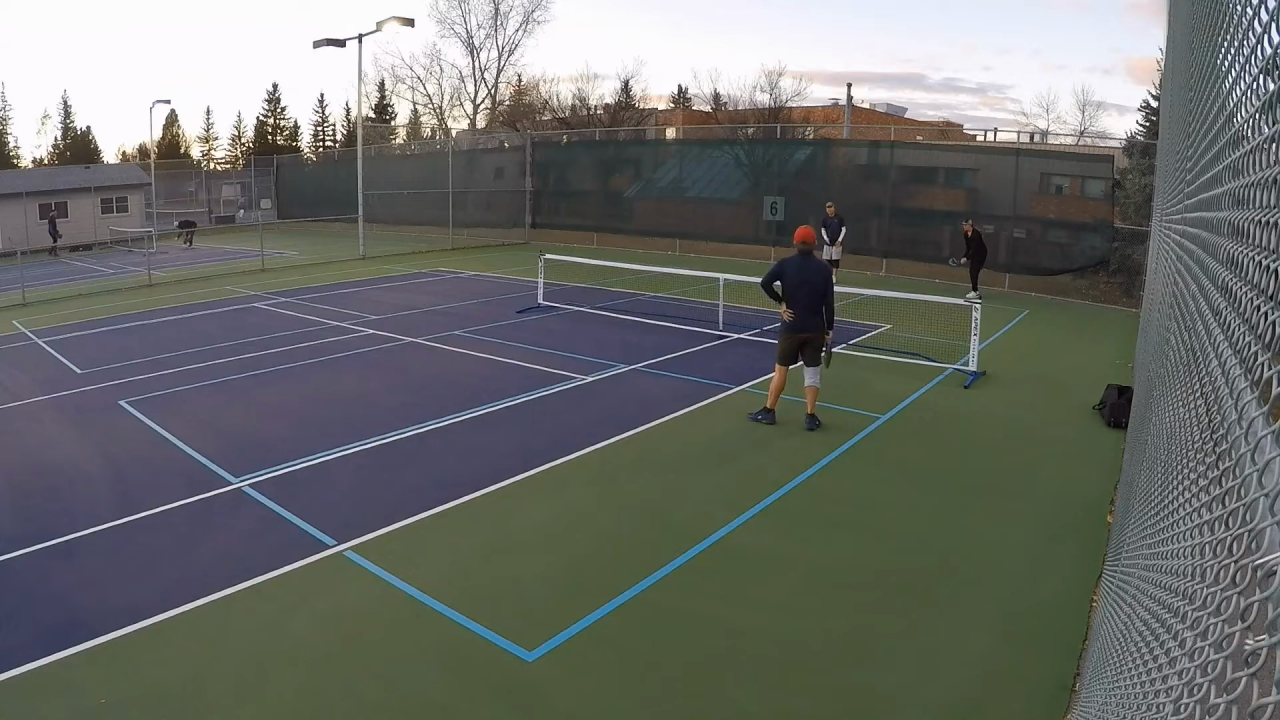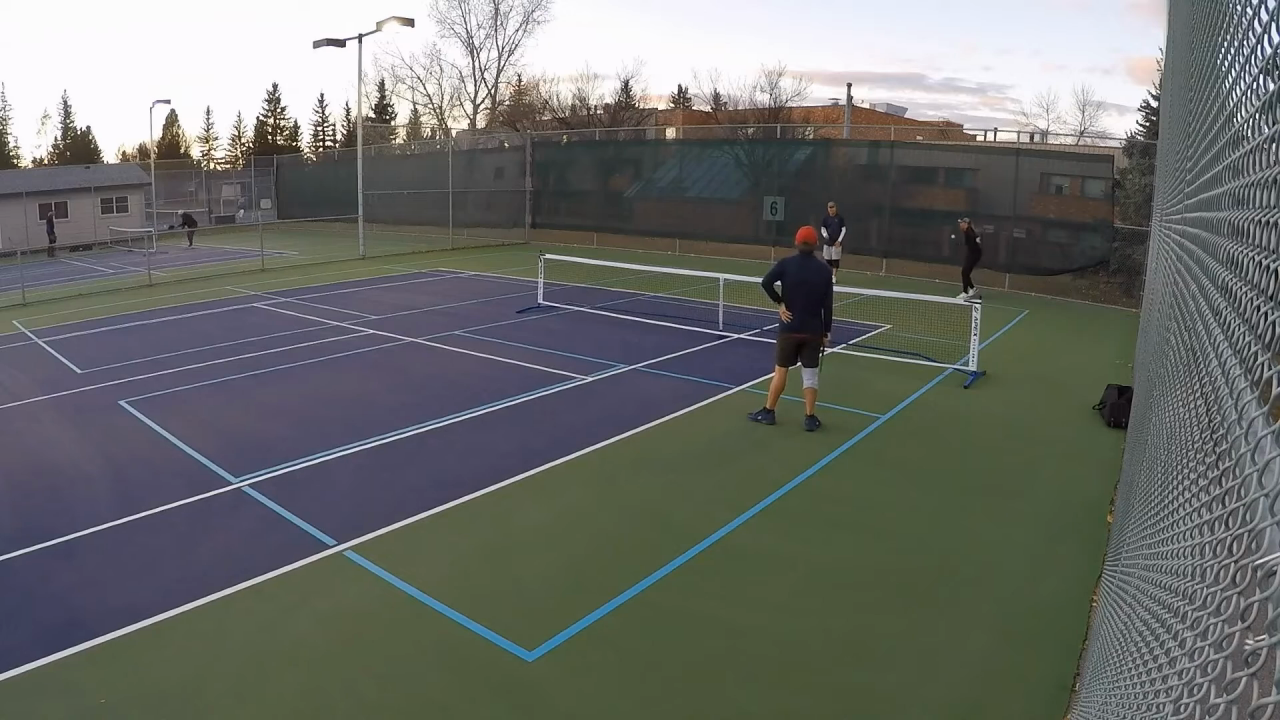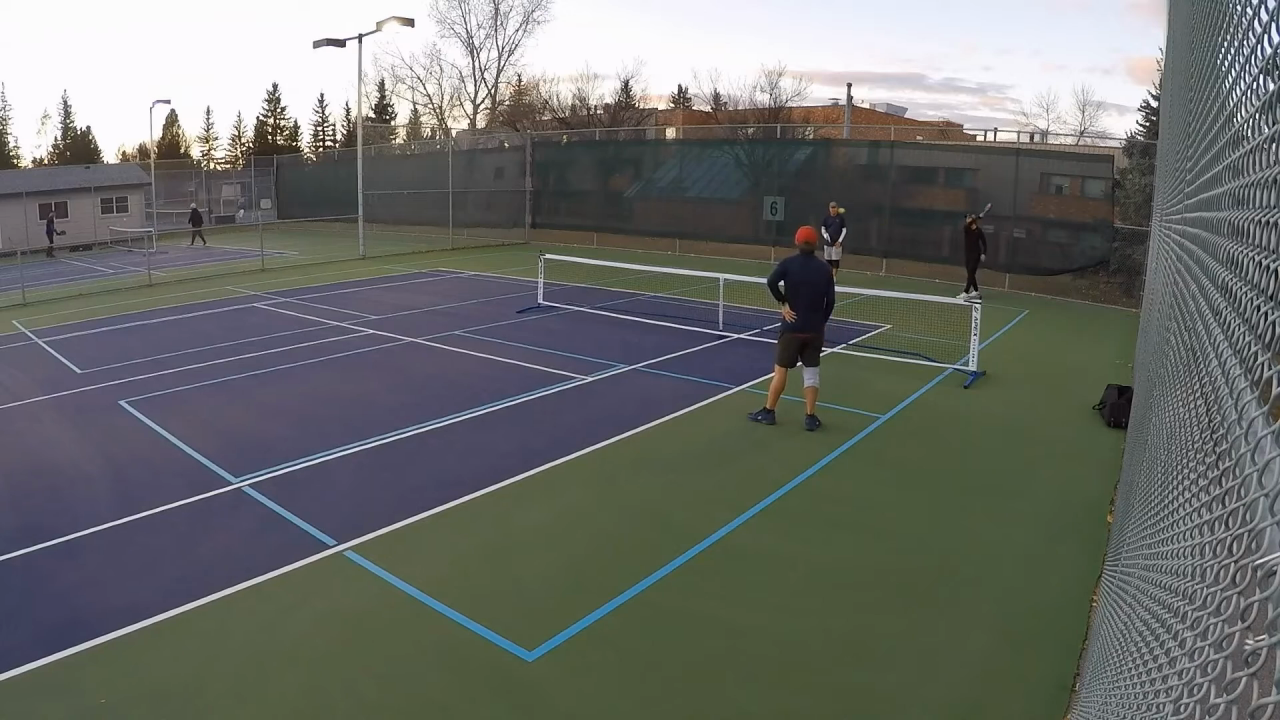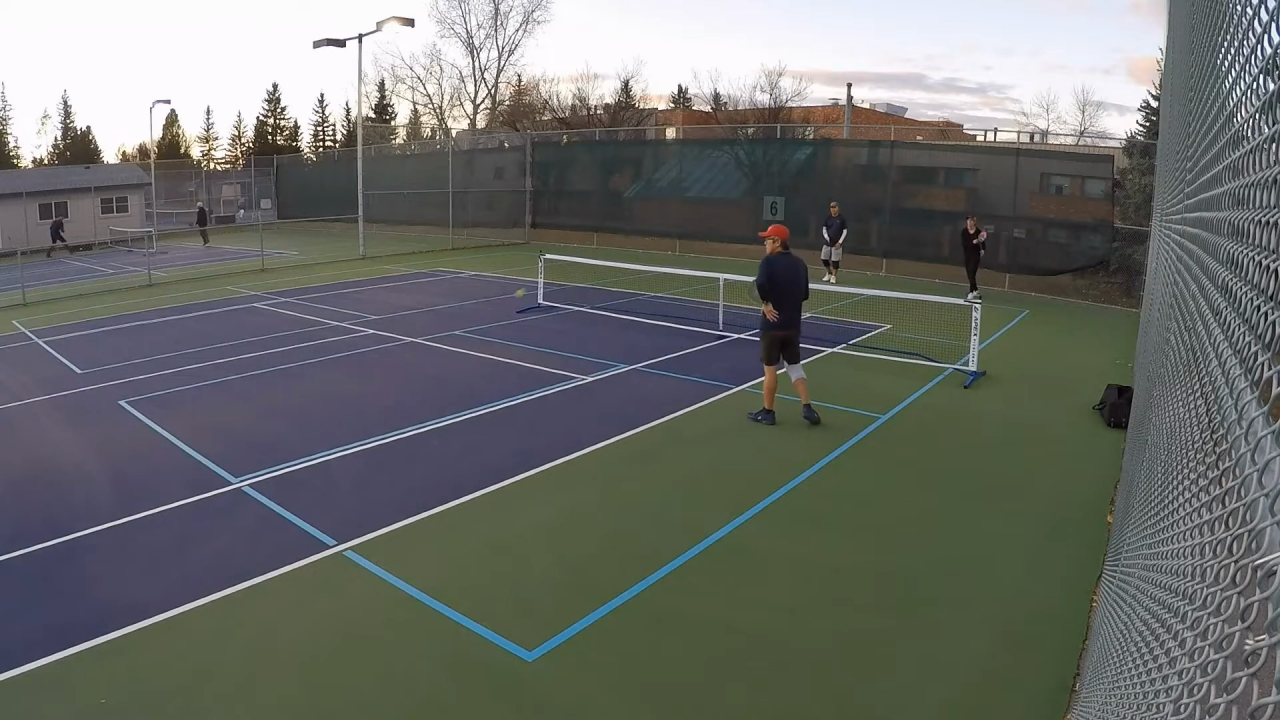
dt=0.5s
person 1, frame 1
left shoulder: (785, 264)
right shoulder: (823, 268)
left elbow: (765, 282)
right elbow: (829, 302)
left wrist: (780, 302)
right wrist: (829, 328)
left hip: (791, 327)
right hip: (815, 329)
left knee: (781, 370)
right knee: (812, 373)
left ankle: (768, 411)
right ankle: (810, 416)
person 1, frame 2
left shoulder: (786, 264)
right shoulder: (823, 269)
left elbow: (766, 282)
right elbow: (828, 304)
left wrist: (779, 302)
right wrist: (827, 331)
left hip: (789, 328)
right hip: (813, 330)
left knee: (781, 371)
right knee: (810, 374)
left ankle: (768, 412)
right ankle: (810, 417)
person 1, frame 3
left shoulder: (788, 263)
right shoulder: (825, 268)
left elbow: (772, 282)
right elbow: (831, 301)
left wrist: (783, 303)
left hip: (792, 327)
right hip: (815, 329)
left knee: (781, 371)
right knee: (811, 373)
left ankle: (768, 412)
right ankle: (810, 417)
person 1, frame 4
left shoulder: (769, 261)
right shoulder: (800, 264)
left elbow: (760, 283)
right elbow: (804, 294)
left wrist: (766, 303)
left hip: (772, 325)
right hip: (793, 325)
left knee: (770, 369)
right knee: (795, 366)
left ankle: (768, 412)
right ankle: (807, 407)
